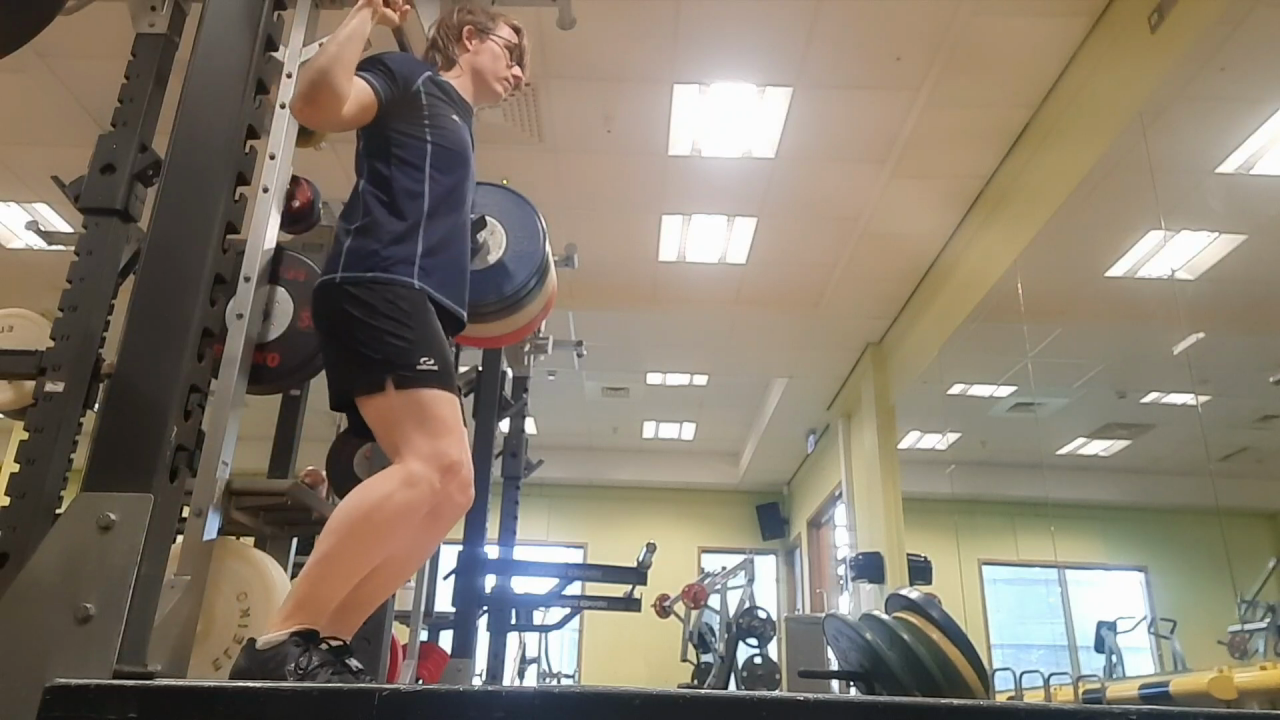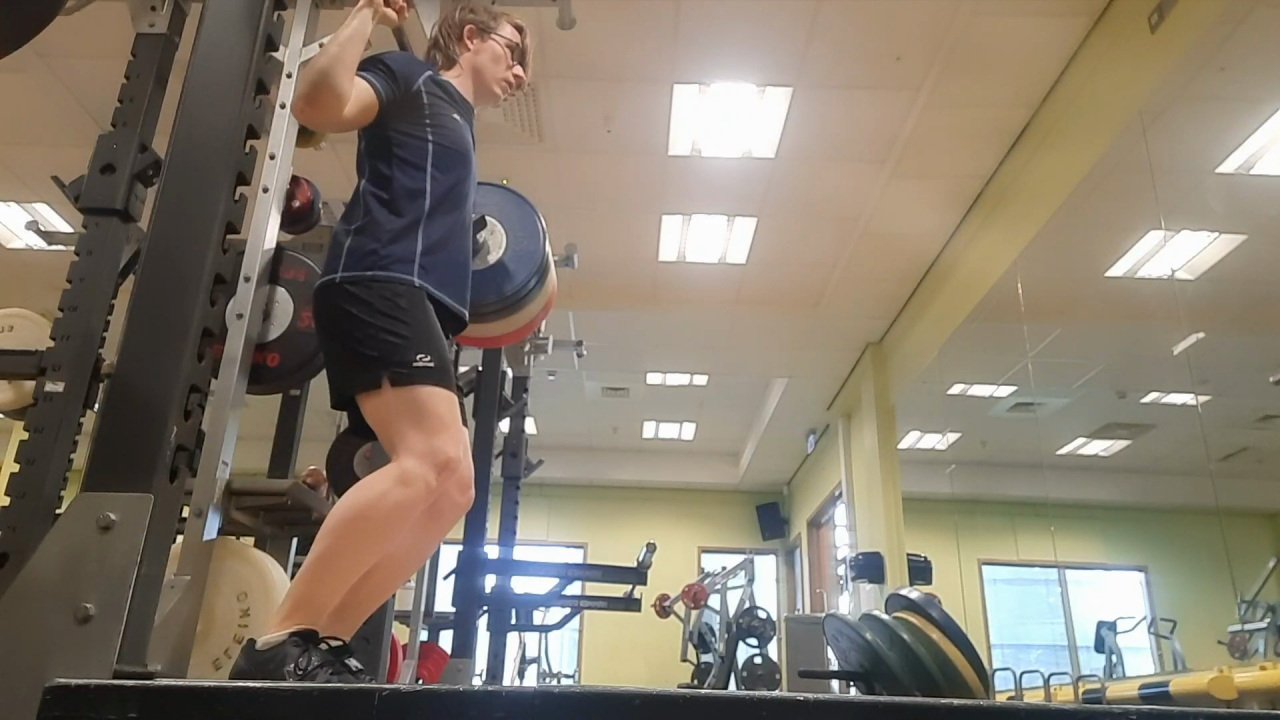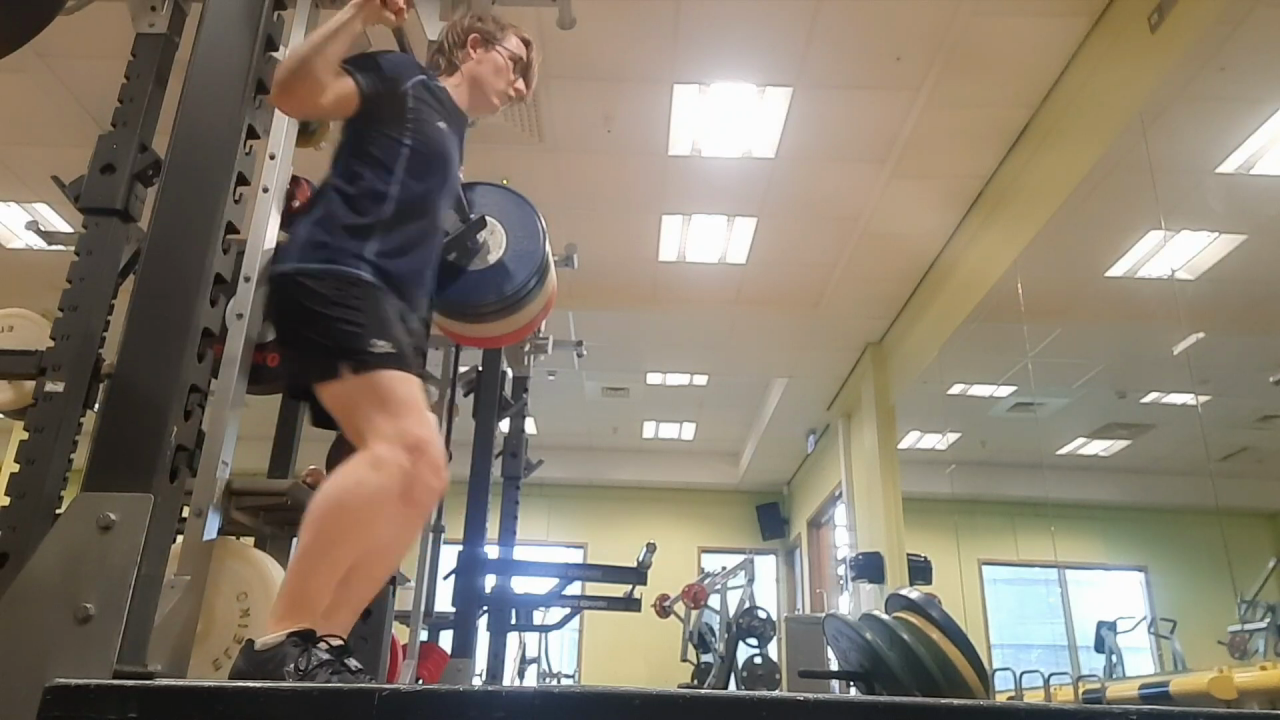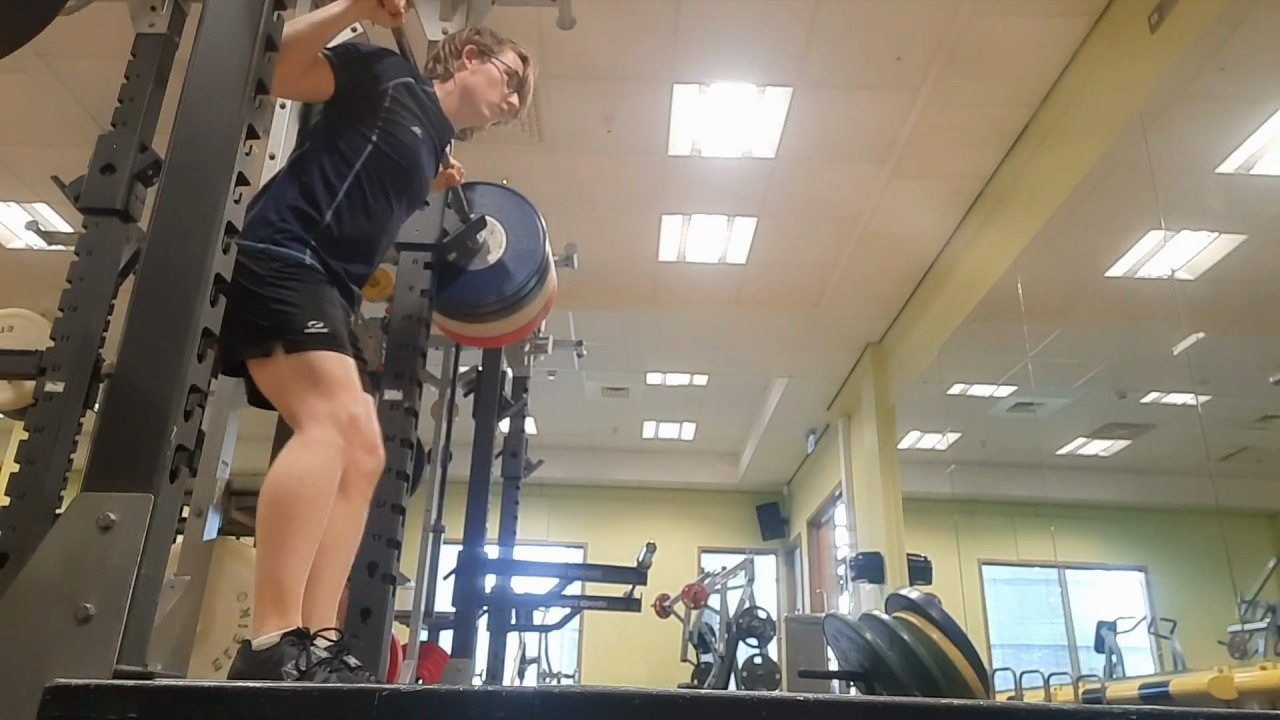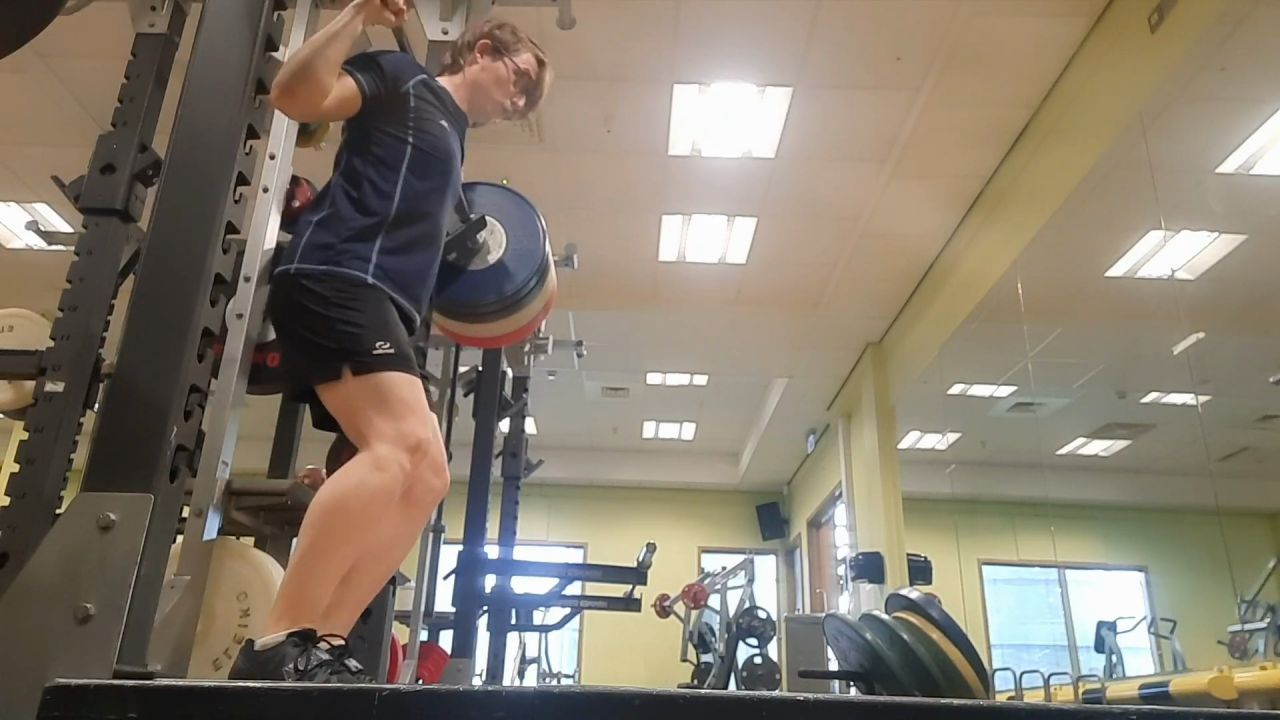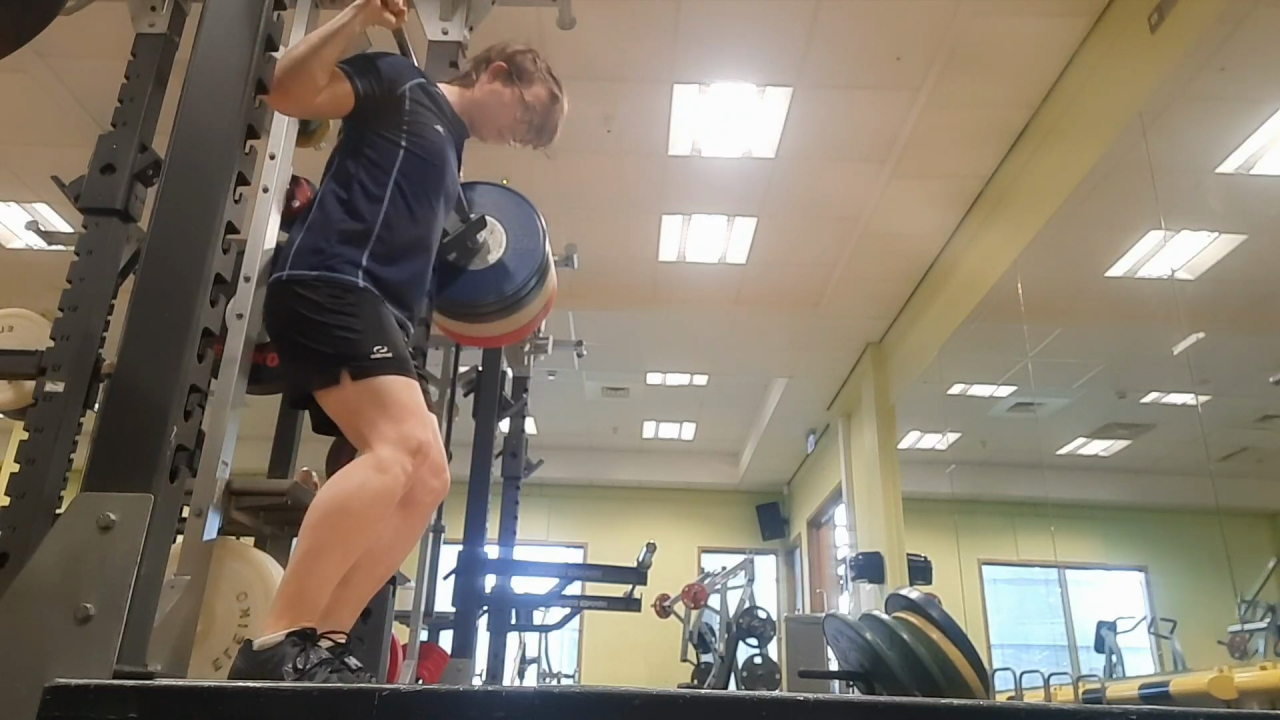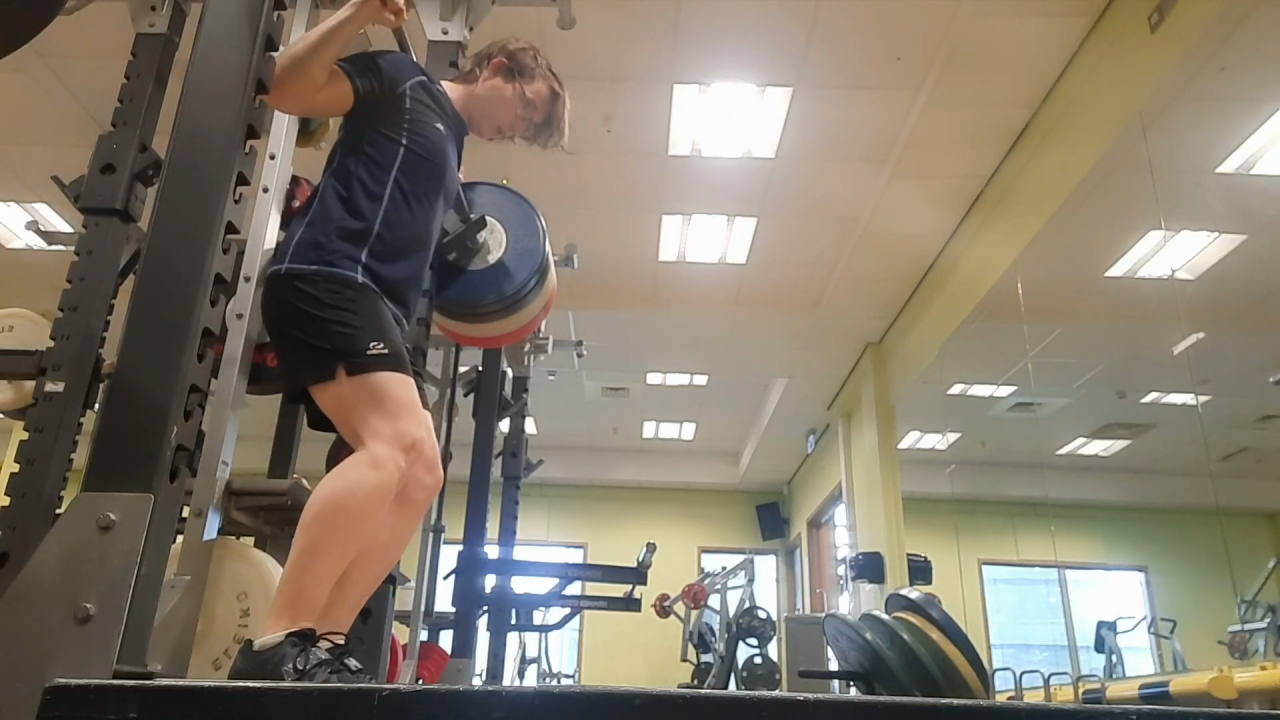
dt=0.3s
person 1, frame 1
left shoulder: (453, 124)
right shoulder: (410, 79)
right elbow: (317, 101)
left hip: (413, 306)
right hip: (380, 289)
left knee: (451, 489)
right knee: (429, 465)
left ankle: (322, 646)
right ankle: (280, 644)
person 1, frame 2
left shoulder: (454, 124)
right shoulder: (410, 78)
right elbow: (318, 102)
left hip: (413, 304)
right hip: (380, 287)
left knee: (451, 486)
right knee: (427, 462)
left ankle: (323, 645)
right ankle: (280, 645)
person 1, frame 3
left shoulder: (450, 138)
right shoulder: (403, 82)
right elbow: (292, 90)
left wrist: (438, 189)
left hip: (379, 303)
right hip: (331, 279)
left knee: (424, 475)
right knee: (400, 447)
left ankle: (319, 648)
right ankle: (277, 646)
person 1, frame 4
left shoulder: (433, 147)
right shoulder: (386, 77)
right elbow: (273, 69)
left wrist: (428, 188)
left hip: (323, 284)
right hip: (278, 261)
left knee: (361, 456)
right knee: (330, 424)
left ankle: (316, 643)
right ankle: (272, 645)
person 1, frame 5
left shoulder: (450, 136)
right shoulder: (401, 79)
right elbow: (296, 93)
left wrist: (450, 198)
left hip: (377, 304)
right hip: (336, 281)
left knee: (426, 474)
right knee: (398, 446)
left ankle: (319, 646)
right ankle: (278, 645)
person 1, frame 6
left shoulder: (447, 148)
right shoulder: (401, 83)
right elbow: (288, 89)
left wrist: (452, 208)
left hip: (374, 309)
right hip: (331, 284)
left knee: (426, 475)
right knee: (401, 448)
left ankle: (320, 646)
right ankle: (277, 643)
person 1, frame 7
left shoulder: (449, 146)
right shoulder: (402, 81)
right elbow: (285, 87)
left wrist: (448, 197)
left hip: (370, 302)
right hip: (327, 279)
left knee: (419, 473)
right knee: (396, 445)
left ankle: (320, 646)
right ankle: (278, 644)
